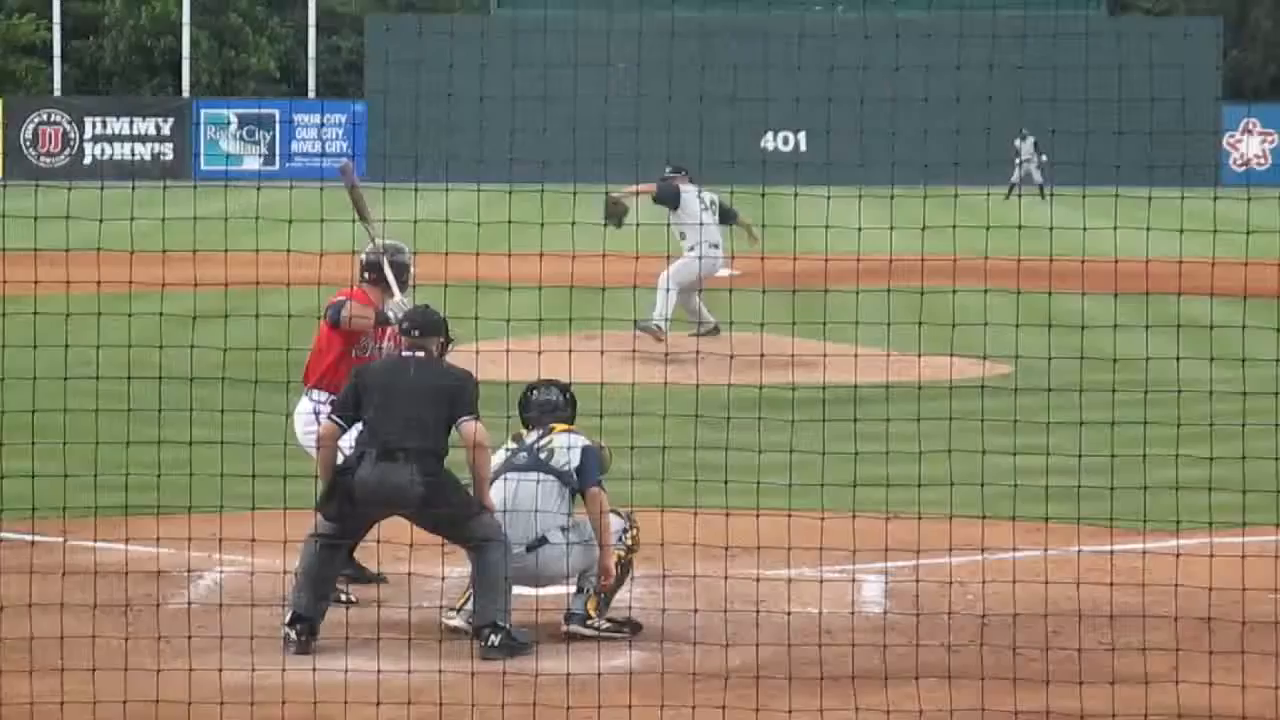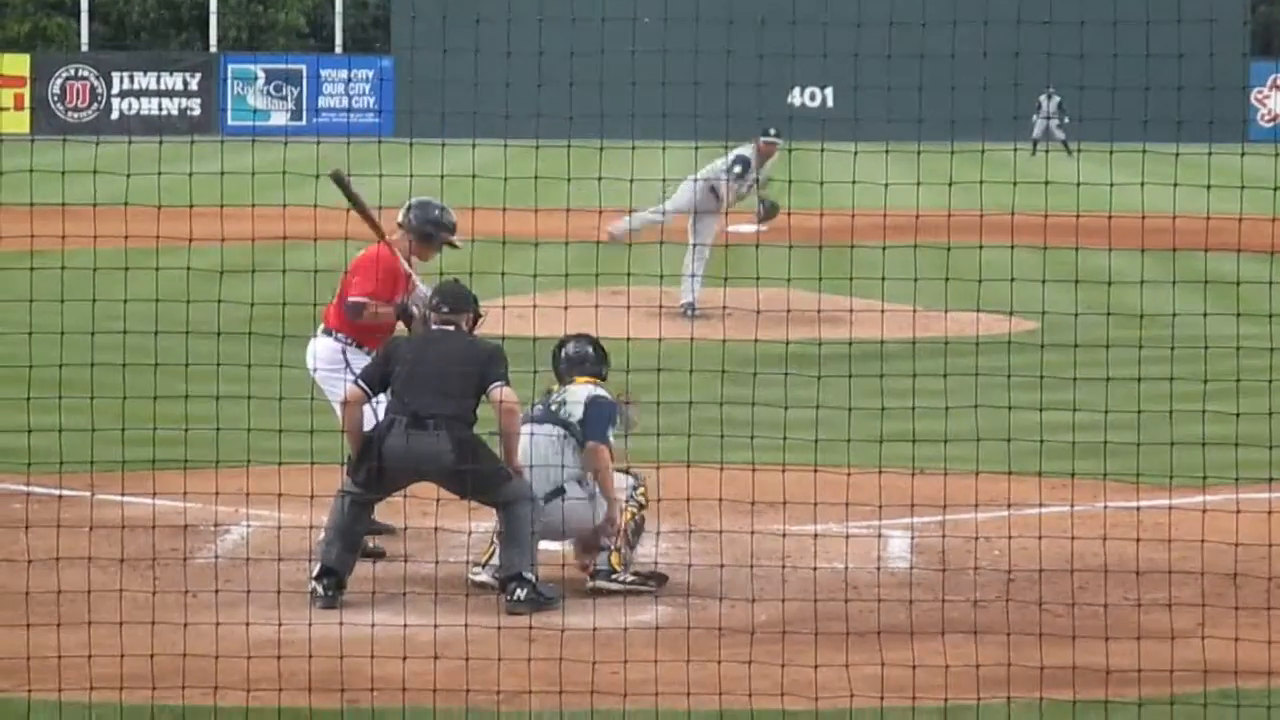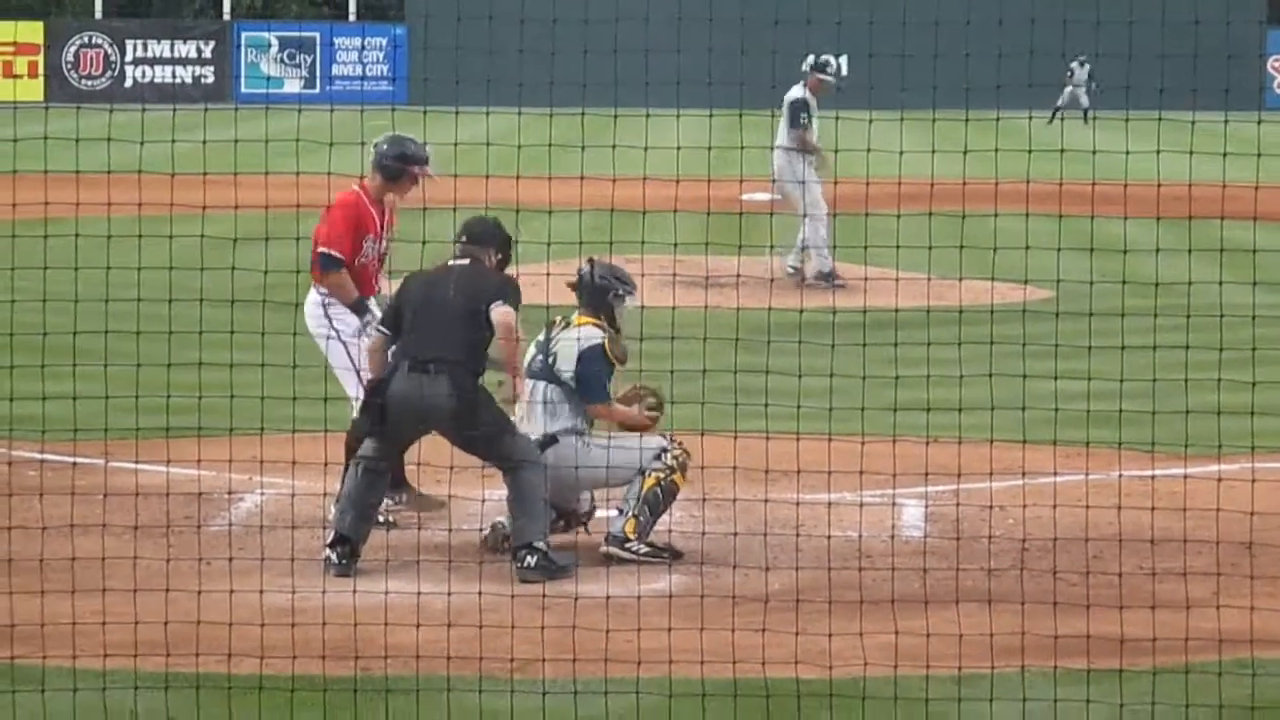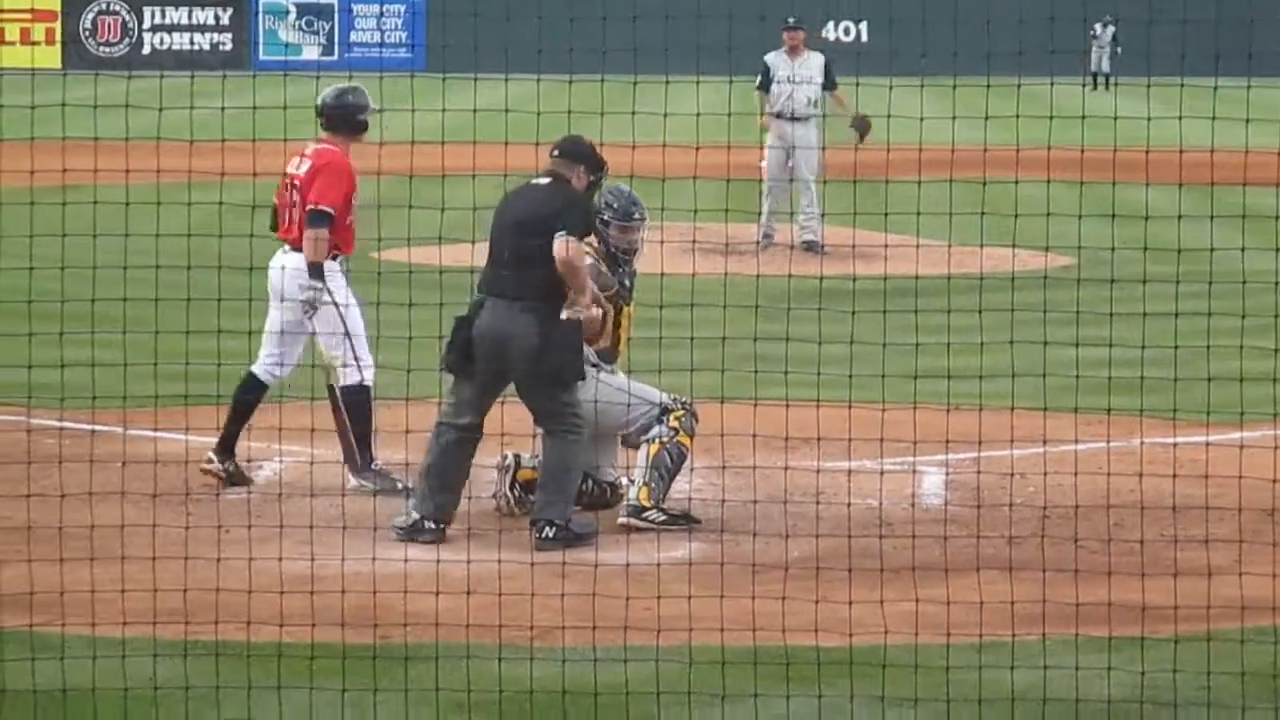
dt=0.7s
person 1, frame 1
left shoulder: (388, 319)
right shoulder: (351, 299)
right elbow: (337, 316)
right wrist: (388, 317)
right hip: (321, 414)
left ankle: (345, 562)
person 1, frame 2
left shoulder: (402, 265)
right shoulder: (380, 259)
left elbow: (419, 320)
right elbow: (357, 311)
left wrist: (417, 305)
right wrist: (405, 309)
left hip: (354, 355)
right hip: (339, 355)
person 1, frame 3
left shoulder: (381, 206)
right shoulder: (350, 206)
right elbow: (328, 266)
left wrist: (370, 309)
right wrist: (362, 314)
left hip: (361, 306)
right hip: (334, 309)
left ankle: (397, 488)
person 1, frame 4
left shoulder: (303, 157)
right shoulder: (336, 162)
left elbow: (278, 217)
right elbow: (318, 223)
right wrist: (315, 278)
left hip: (284, 264)
right hip: (313, 270)
left knee: (272, 364)
right knee: (356, 366)
left ankle: (223, 453)
right ankle: (363, 468)
person 2, frame 1
left shoulder: (368, 373)
right shoulder: (456, 378)
left elbow: (326, 436)
right elbow: (475, 439)
left wrist: (332, 491)
right wrist: (482, 495)
left hip: (367, 475)
right hip: (423, 479)
left knee: (326, 538)
right knee: (488, 537)
left ankle: (300, 627)
right ankle: (493, 631)
person 2, frame 2
left shoulder: (398, 345)
right shoulder: (486, 350)
left elbow: (351, 399)
right elbow: (507, 405)
left wrist: (360, 457)
right wrist: (511, 460)
left hip: (394, 443)
right hip: (452, 447)
left knee: (354, 493)
right knee: (518, 496)
left ankle: (327, 582)
right ankle: (520, 585)
person 2, frame 3
left shoulder: (416, 281)
right shoulder: (499, 283)
left elbow: (377, 345)
right elbow: (505, 324)
left wrist: (382, 394)
right wrist: (515, 374)
left hip: (402, 386)
right hip: (457, 391)
left knee: (370, 462)
right knee: (523, 460)
left ankle: (341, 550)
right ankle: (532, 554)
person 2, frame 4
left shoulder: (513, 198)
right shoulder: (573, 202)
right elbow: (565, 255)
left wrist: (573, 286)
right wrist: (581, 293)
left hip: (485, 320)
right hip: (534, 328)
left knee: (457, 422)
right knee: (564, 426)
left ankle: (428, 516)
right ankle: (551, 523)
person 3, frame 1
left shoulder: (510, 447)
right shoulder: (579, 444)
right elbow: (595, 495)
right wrist: (607, 554)
right hip: (543, 557)
right knee: (622, 526)
left ankle: (469, 608)
right ankle: (586, 615)
person 3, frame 2
left shoulder: (547, 400)
right shoulder: (598, 397)
right elbow: (596, 449)
right wrist: (613, 507)
right hip: (554, 508)
right knee: (632, 484)
left ankle: (494, 563)
right ankle: (612, 570)
person 3, frame 3
left shoulder: (557, 331)
right shoulder: (593, 339)
right elbow: (593, 406)
left wrist: (623, 410)
right wrist: (636, 417)
right hip: (560, 449)
left knee: (579, 508)
right knee: (671, 455)
right ankle: (626, 537)
person 3, frame 4
left shoulder: (623, 269)
right shoulder: (585, 268)
left hip: (587, 383)
right hip: (577, 381)
left knee: (603, 490)
right knee: (677, 415)
left ankle: (522, 474)
right ankle: (643, 504)
person 4, frame 1
left shoulder: (679, 192)
right shoulder: (711, 198)
left elbow: (654, 188)
right elbow: (735, 217)
left wrist: (622, 192)
right wrist: (750, 231)
left hip: (702, 255)
right hip: (713, 255)
left knee: (670, 280)
right knee: (684, 290)
left ankle: (658, 326)
right ankle: (708, 323)
person 4, frame 2
left shoulder: (761, 160)
right shoulder: (744, 157)
left elbow: (755, 184)
right elbow: (728, 183)
left wrist: (763, 202)
right wrist: (728, 196)
left hip: (714, 203)
right hip: (700, 189)
left knee: (700, 251)
right knee: (666, 211)
left ankle: (688, 300)
right ankle: (620, 229)
person 4, frame 3
left shoulder: (810, 95)
right shoulder: (799, 98)
right elbow: (800, 134)
right wrist: (818, 152)
left hip: (803, 161)
right hip: (792, 161)
left knee: (815, 214)
right knee: (816, 213)
left ankle: (795, 264)
right ankle: (823, 270)
person 4, frame 4
left shoulder: (819, 60)
right shoulder: (771, 60)
left elbow: (832, 91)
right elbow: (762, 92)
left wrist: (851, 114)
right wrist: (763, 115)
left hip: (807, 126)
right hip: (779, 124)
left knee: (807, 181)
right knee: (773, 179)
left ankle: (809, 235)
right ankle: (767, 229)
